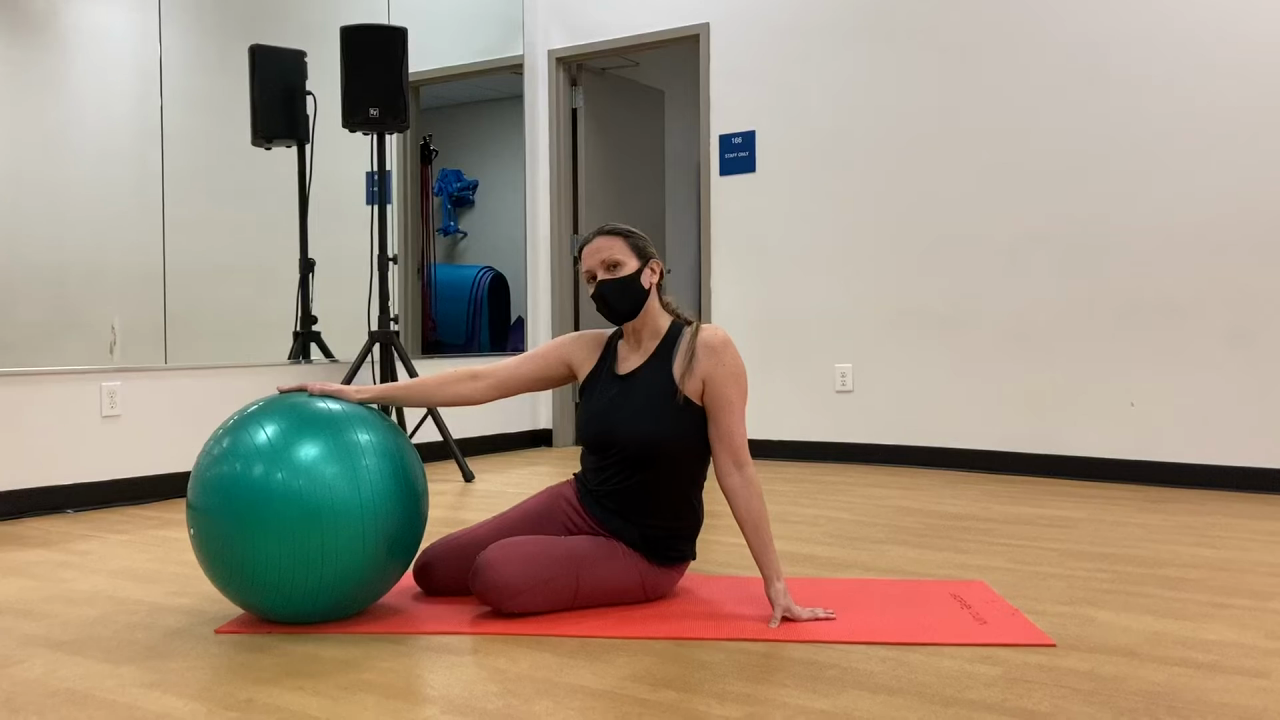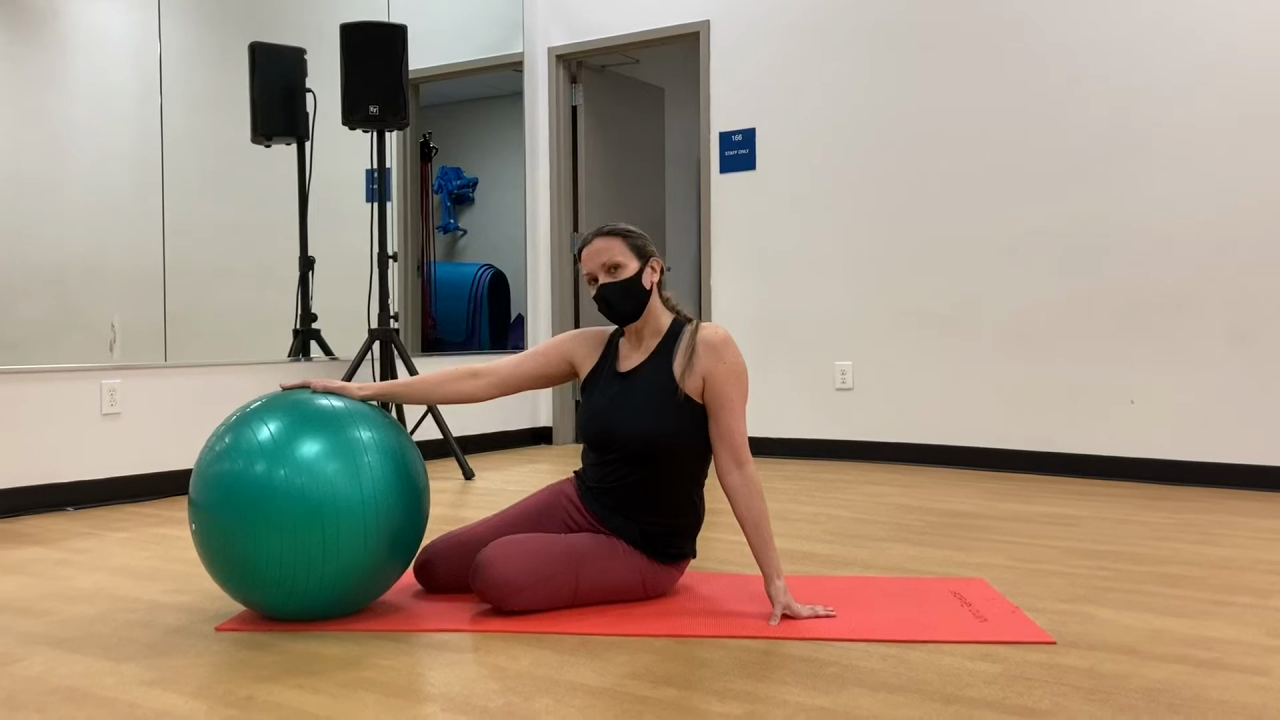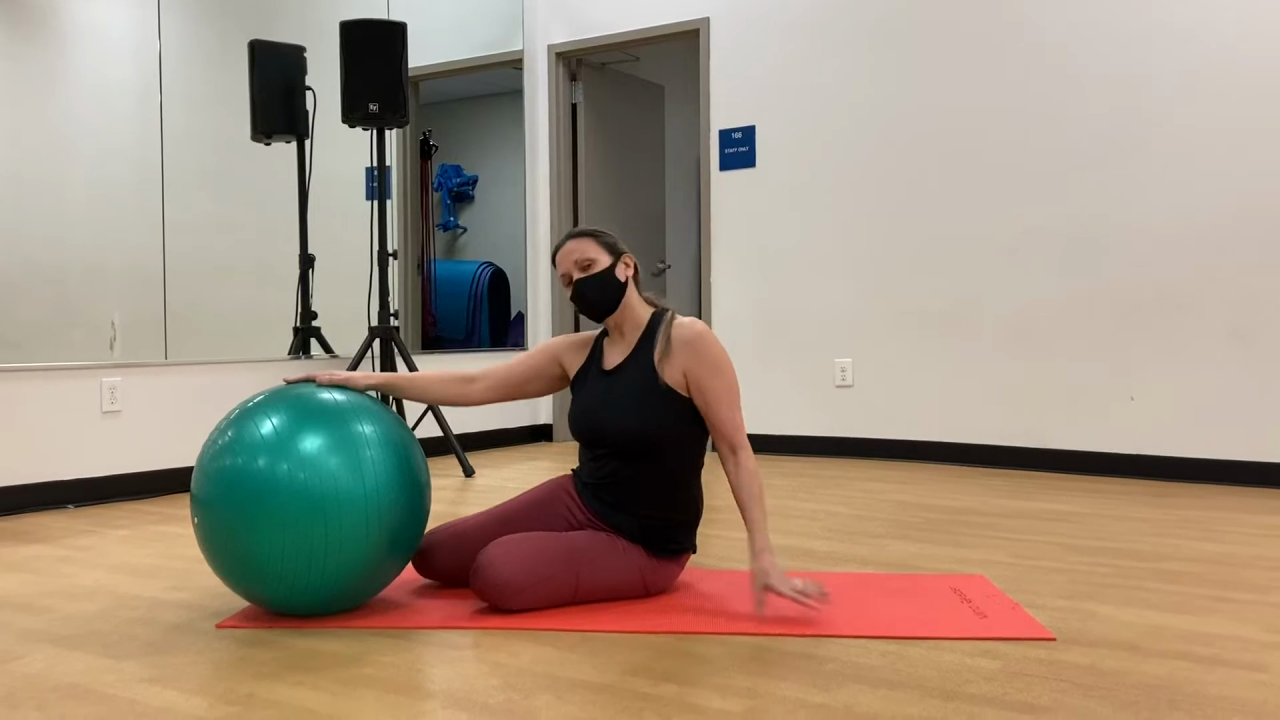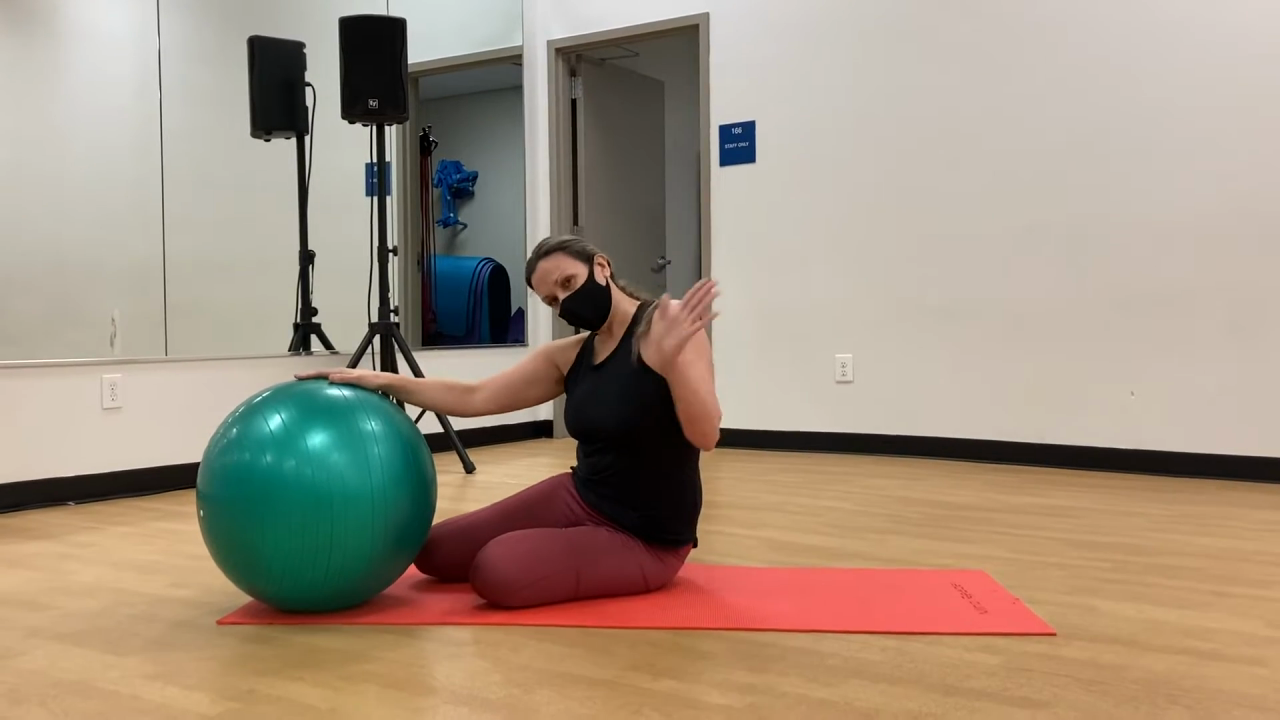
dt=0.5s
person 1, frame 1
left shoulder: (706, 349)
right shoulder: (586, 350)
left elbow: (734, 469)
right elbow: (480, 383)
left wrist: (775, 584)
right wrist: (364, 392)
left hip: (646, 551)
right hip: (579, 508)
left knee: (497, 578)
right knee: (434, 571)
left ankle: (633, 585)
right ankle: (572, 562)
person 1, frame 2
left shoulder: (707, 347)
right shoulder: (588, 348)
left elbow: (736, 467)
right elbow: (482, 380)
left wrist: (776, 582)
right wrist: (366, 389)
left hip: (647, 549)
right hip: (579, 504)
left knee: (497, 576)
right knee: (435, 569)
right ankle: (574, 560)
person 1, frame 3
left shoulder: (689, 340)
right shoulder: (576, 353)
left elbow: (736, 452)
right elbow: (475, 386)
left wrist: (763, 557)
right wrist: (368, 381)
left hip: (646, 543)
right hip: (580, 499)
left knee: (504, 576)
right knee: (435, 557)
left ankle: (640, 576)
right ankle: (581, 551)
person 1, frame 4
left shoulder: (664, 323)
right shoulder: (567, 355)
left elbow: (704, 435)
right elbow: (474, 398)
left wrist: (672, 358)
right wrist: (380, 380)
left hip: (645, 538)
right hip: (579, 500)
left knee: (496, 573)
right knee: (435, 553)
right ankle: (578, 552)
